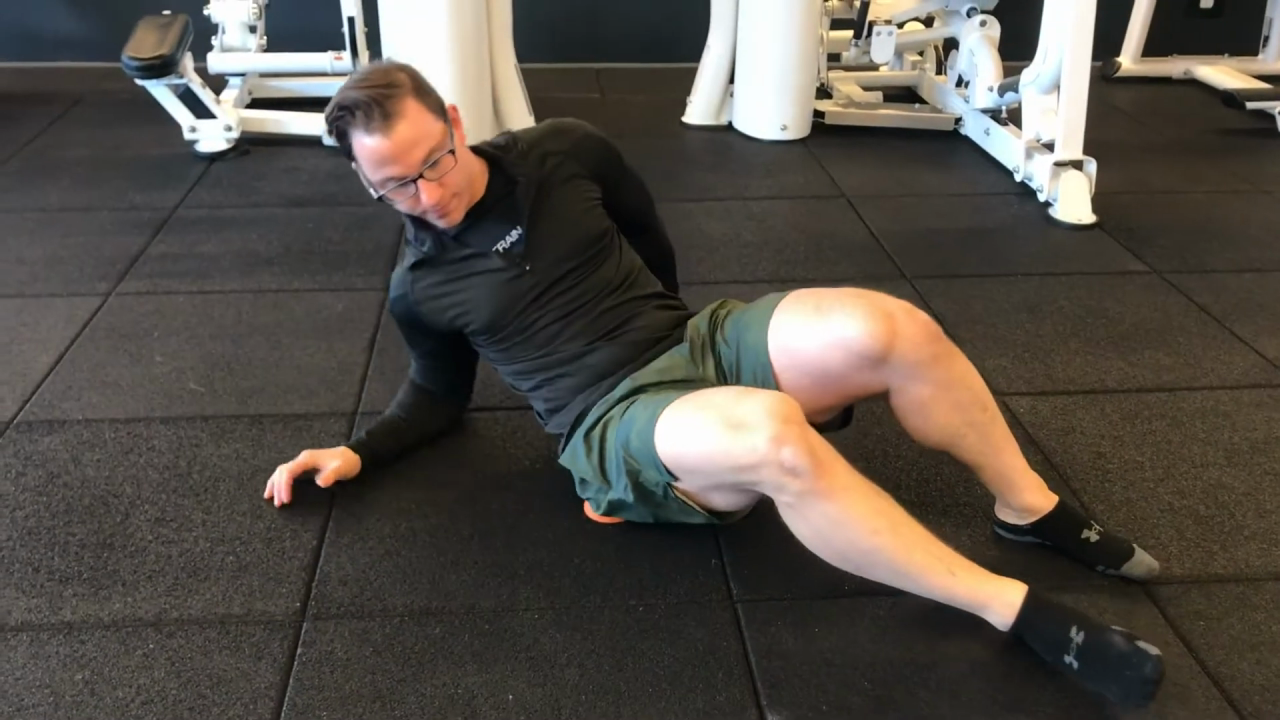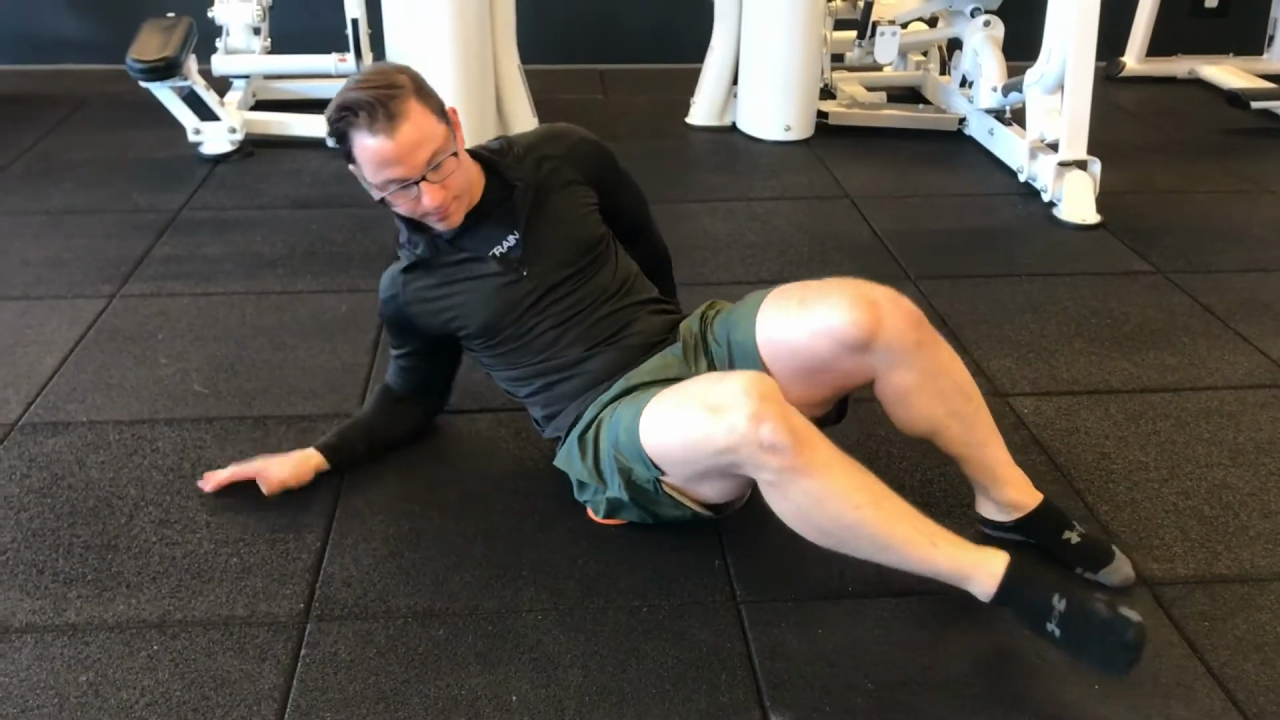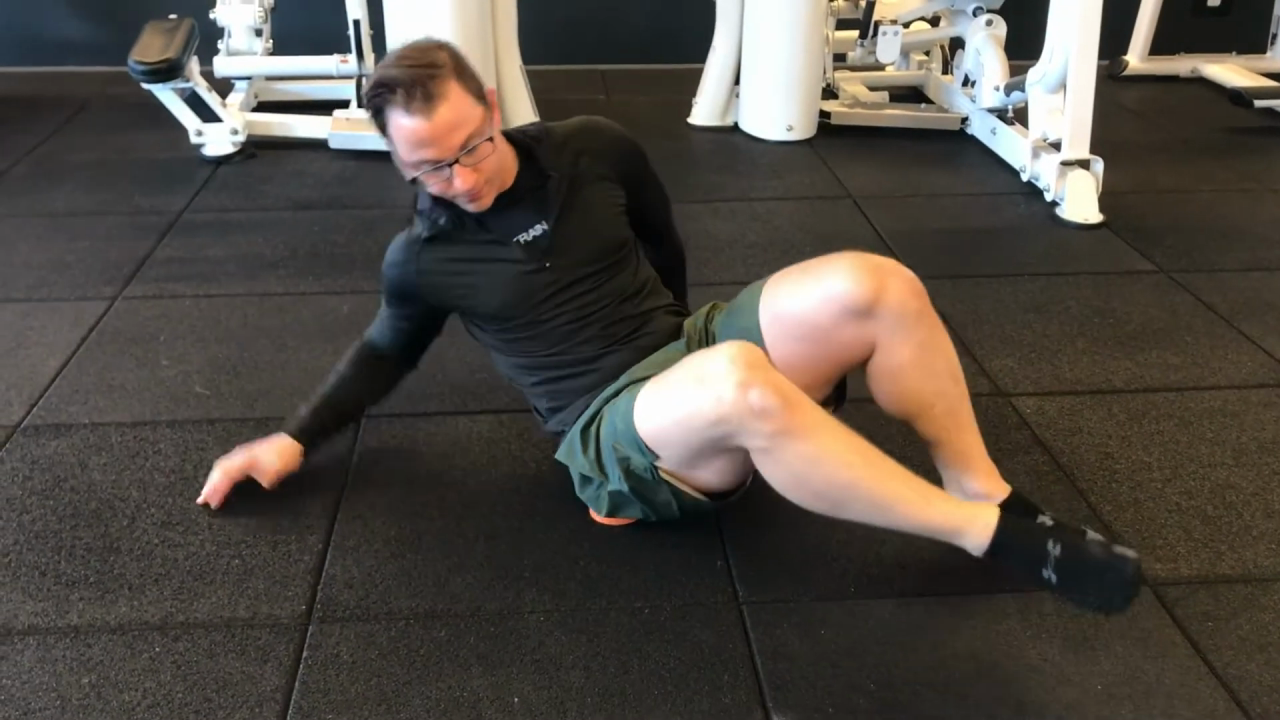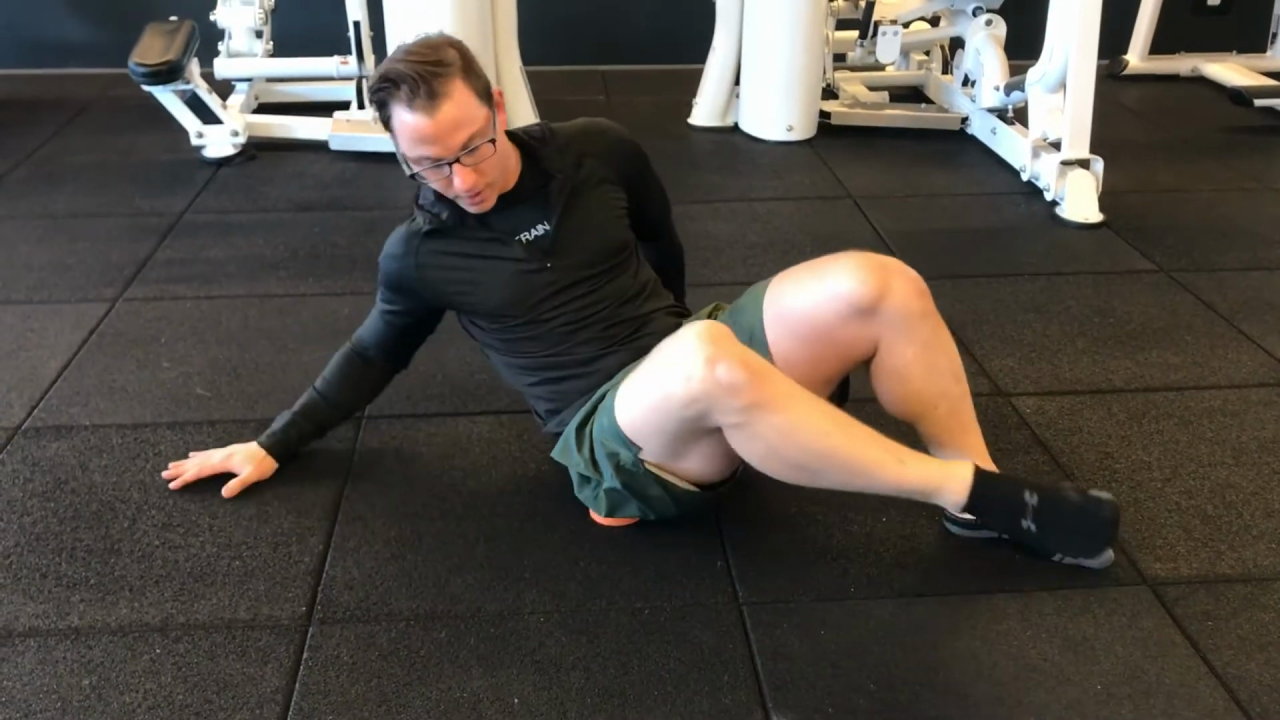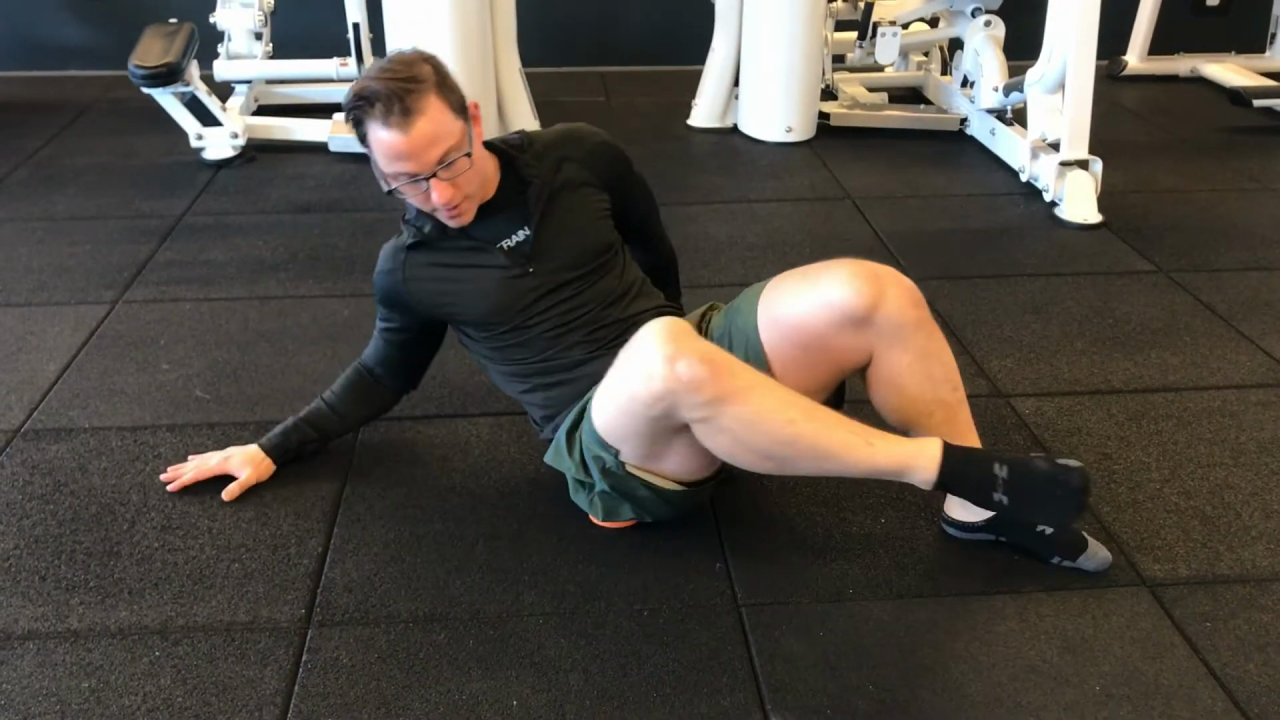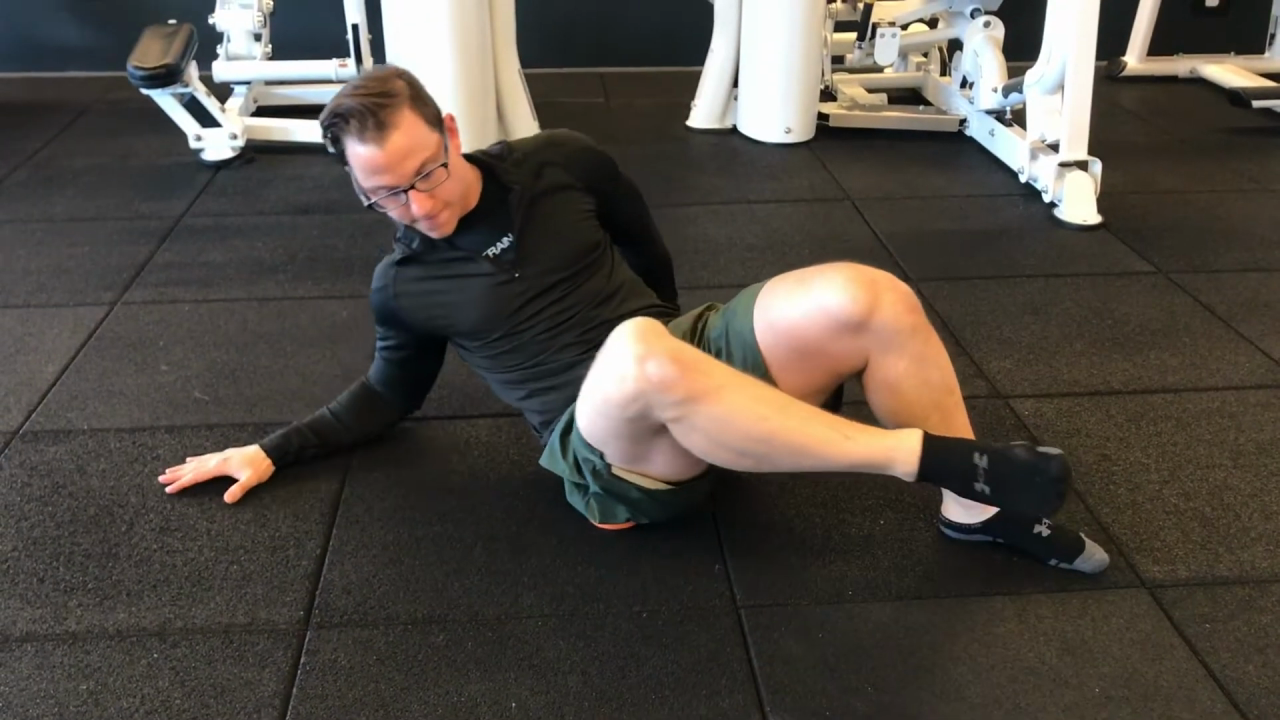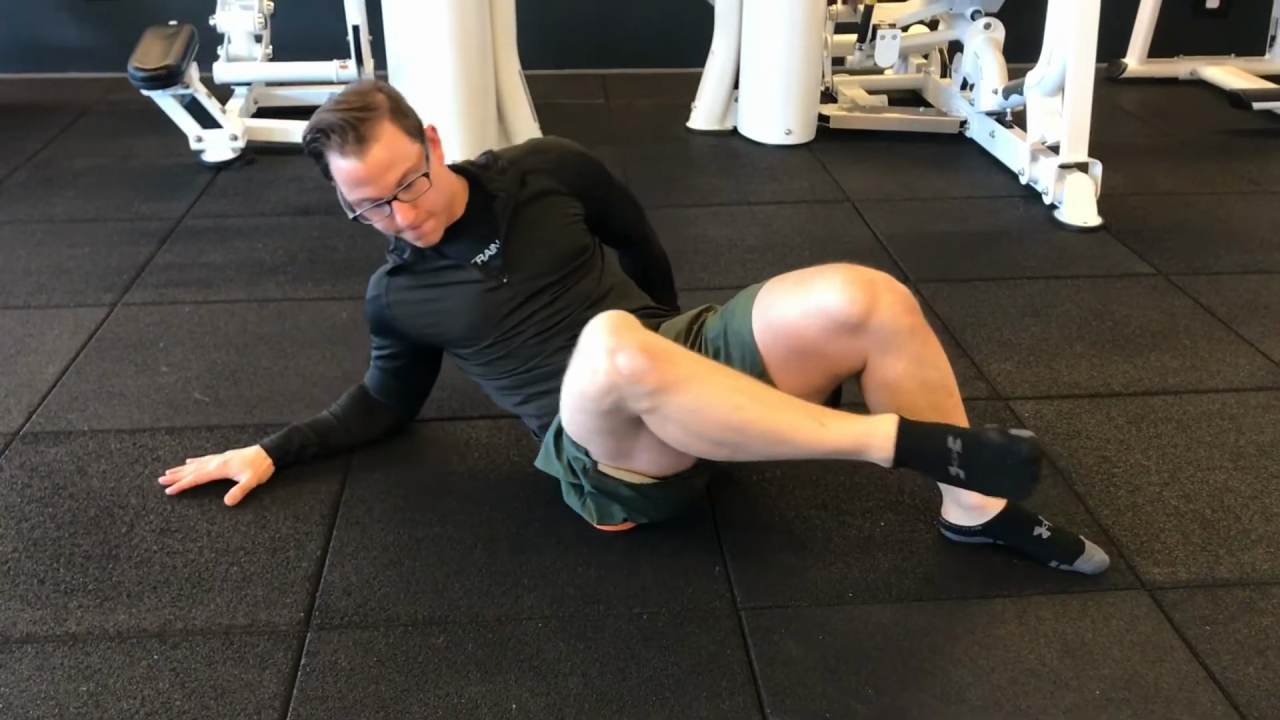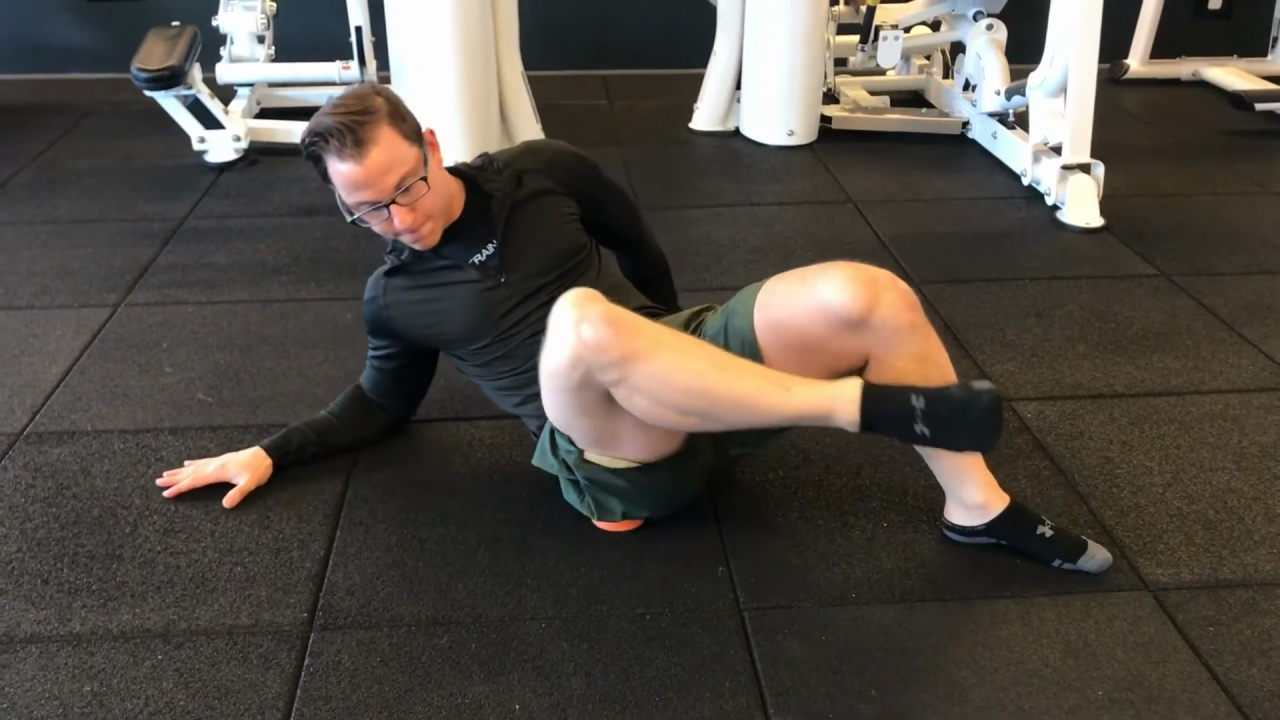
dt=0.2s
person 1, frame 1
left shoulder: (565, 153)
right shoulder: (419, 285)
right elbow: (441, 395)
right wrist: (353, 453)
left hip: (705, 341)
right hip: (618, 426)
left knee: (890, 332)
right knee: (774, 435)
left ankle: (1030, 508)
right ankle: (1022, 612)
person 1, frame 2
left shoulder: (561, 157)
right shoulder: (411, 287)
right elbow: (412, 400)
right wrist: (315, 455)
left hip: (699, 340)
right hip: (613, 429)
left knee: (873, 317)
right knee: (754, 415)
left ankle: (1012, 505)
right ankle: (1005, 581)
person 1, frame 3
left shoulder: (593, 150)
right shoulder: (420, 260)
right elbow: (384, 352)
right wrist: (294, 439)
left hip: (698, 342)
right hip: (618, 434)
left knee: (873, 287)
right knee: (742, 386)
left ankle: (983, 494)
right ankle: (997, 537)
person 1, frame 4
left shoulder: (597, 152)
right shoulder: (419, 256)
right elbow: (374, 357)
right wrist: (272, 447)
left hip: (694, 353)
right hip: (616, 439)
left knee: (878, 286)
right knee: (710, 365)
left ankle: (979, 500)
right ankle: (981, 492)
person 1, frame 5
left shoulder: (578, 156)
right shoulder: (409, 270)
right elbow: (382, 378)
right wrist: (270, 450)
left hip: (699, 351)
right hip: (612, 444)
left knee: (871, 297)
right knee: (667, 357)
left ankle: (980, 509)
right ankle: (955, 471)
person 1, frame 6
left shoulder: (559, 163)
right shoulder: (403, 285)
right elbow: (388, 395)
right wrist: (270, 450)
left hip: (697, 347)
right hip: (611, 448)
left knee: (868, 301)
right knee: (640, 355)
left ankle: (977, 509)
right ankle: (935, 458)
person 1, frame 7
left shoulder: (547, 169)
right shoulder: (396, 297)
right elbow: (384, 404)
right wrist: (268, 451)
left hip: (691, 348)
right hip: (609, 453)
left knee: (864, 299)
right knee: (613, 344)
left ankle: (978, 512)
right ankle: (906, 442)
person 1, frame 8
left shoulder: (541, 171)
right shoulder: (394, 297)
right elbow: (380, 405)
right wrist: (268, 452)
left hip: (689, 346)
right hip: (611, 453)
left knee: (866, 296)
right knee: (581, 321)
left ankle: (979, 507)
right ankle: (869, 404)
